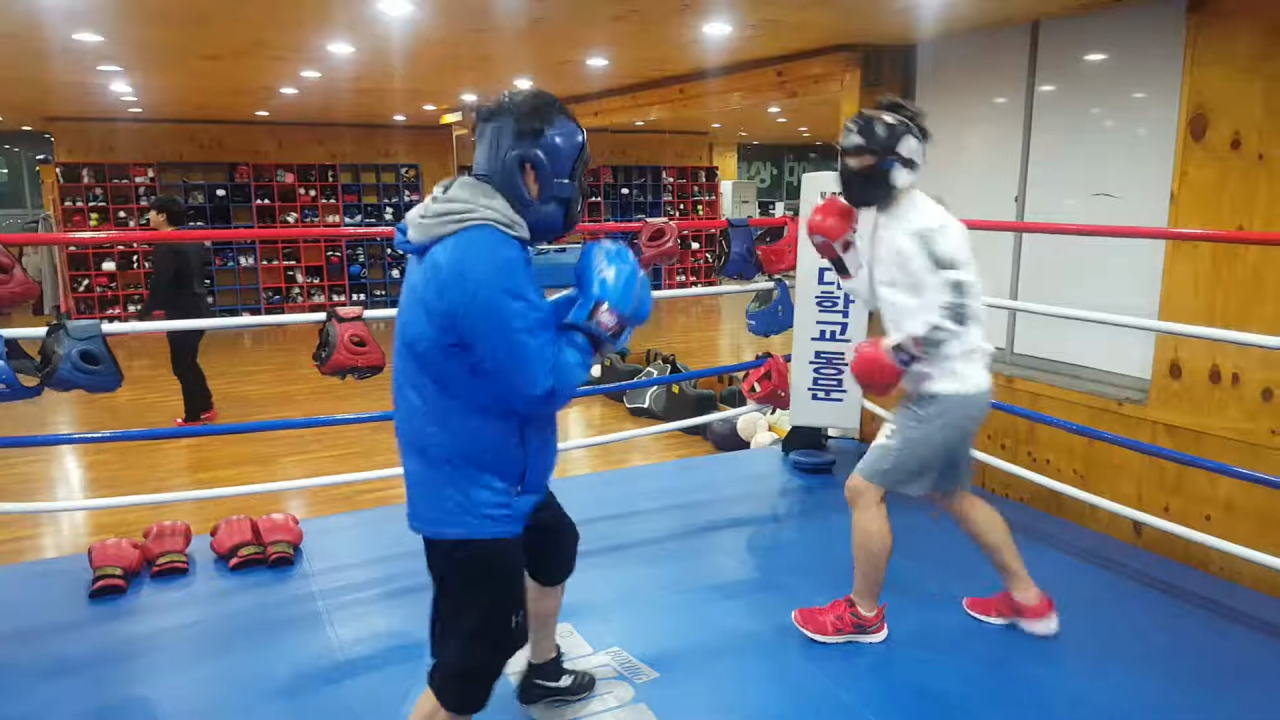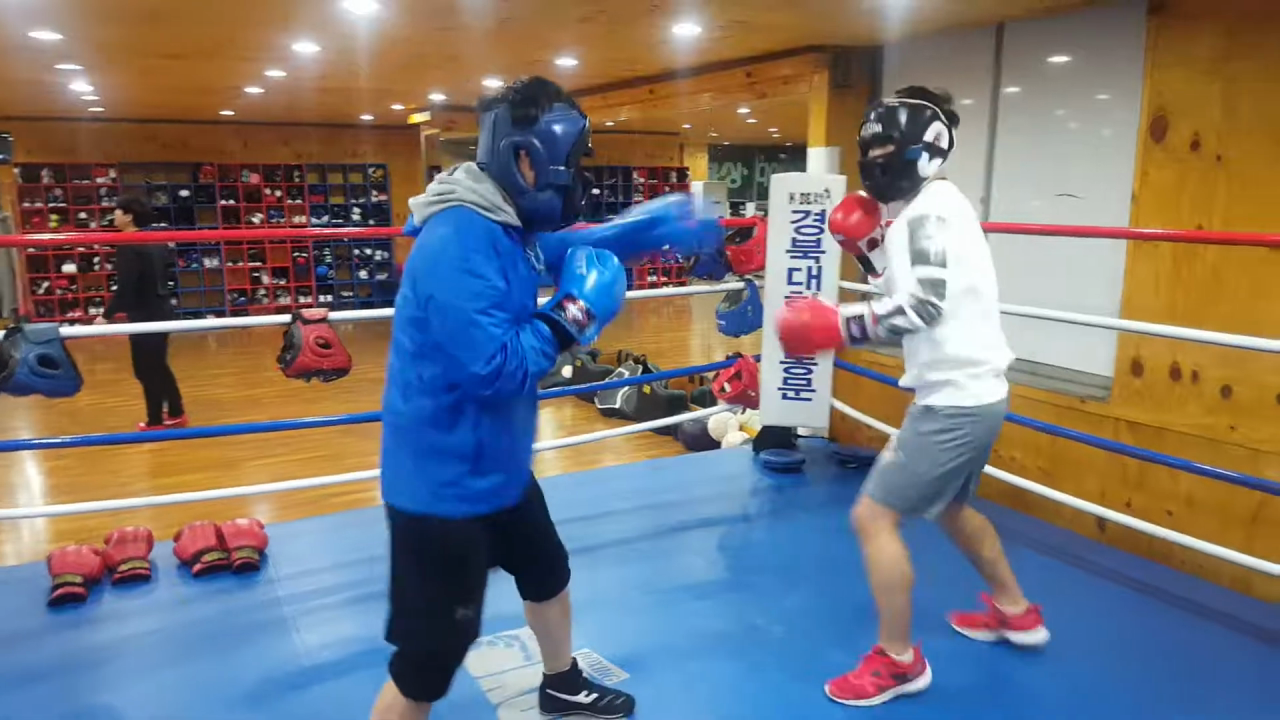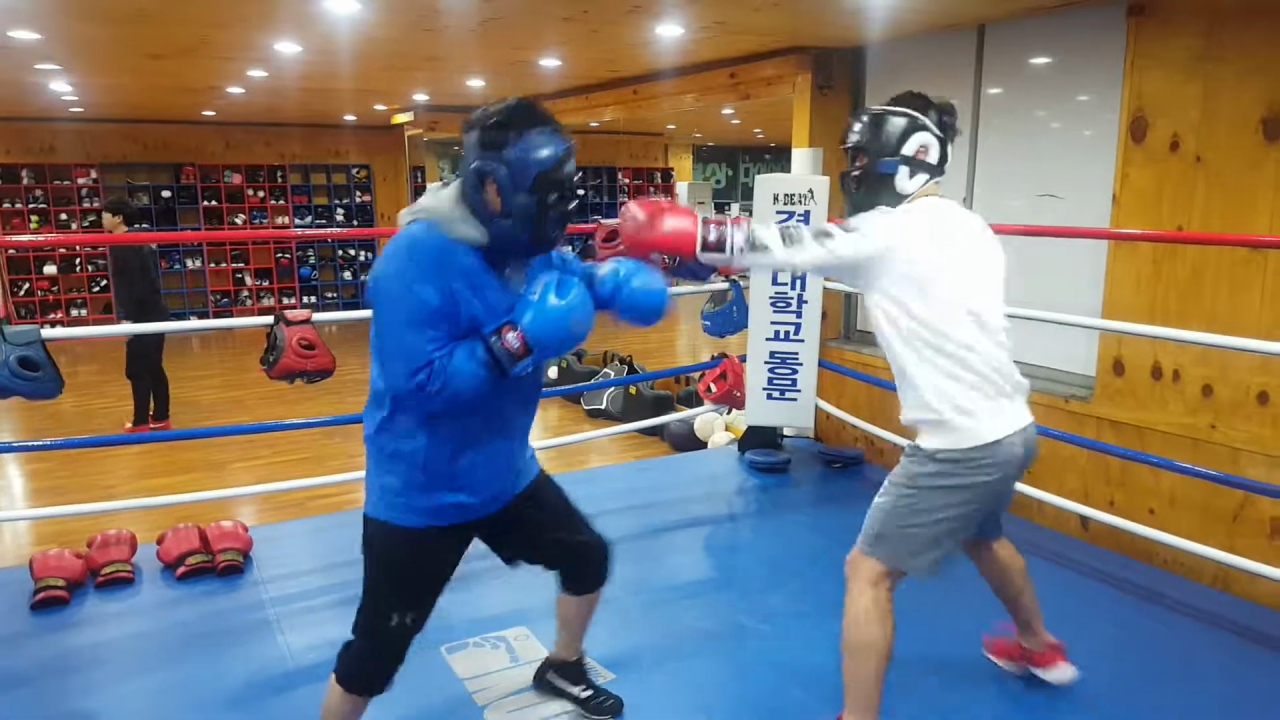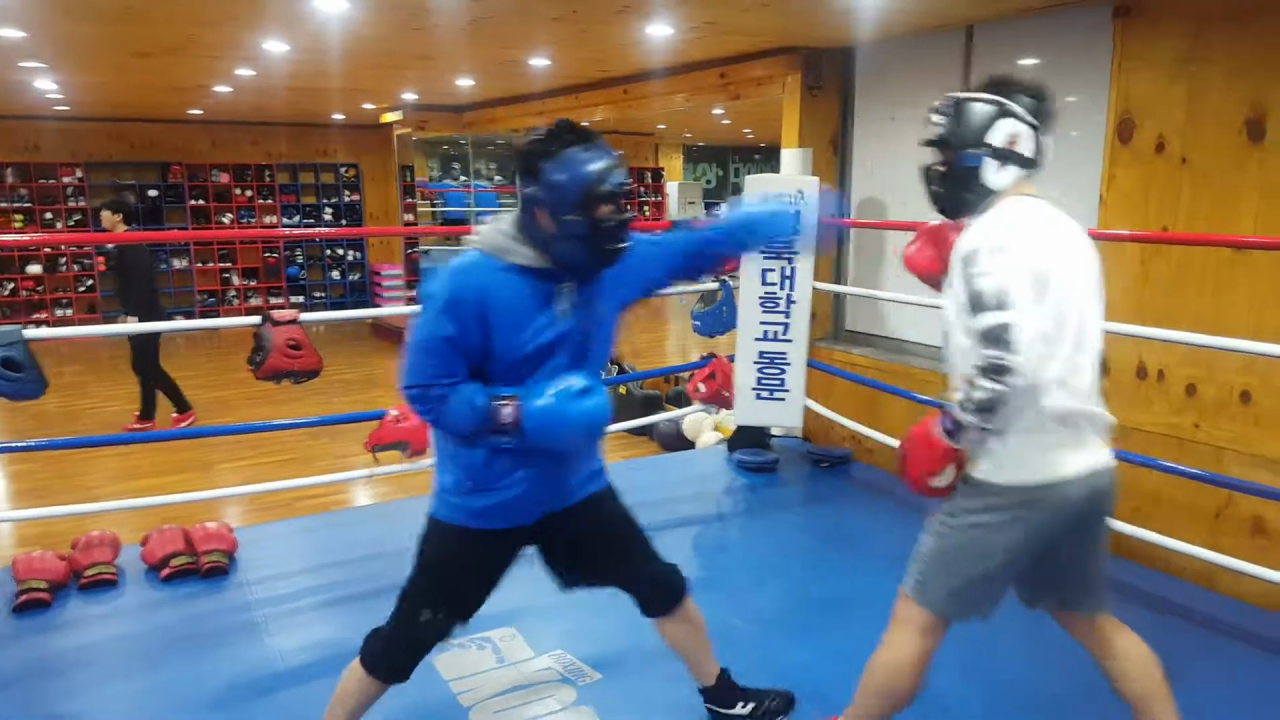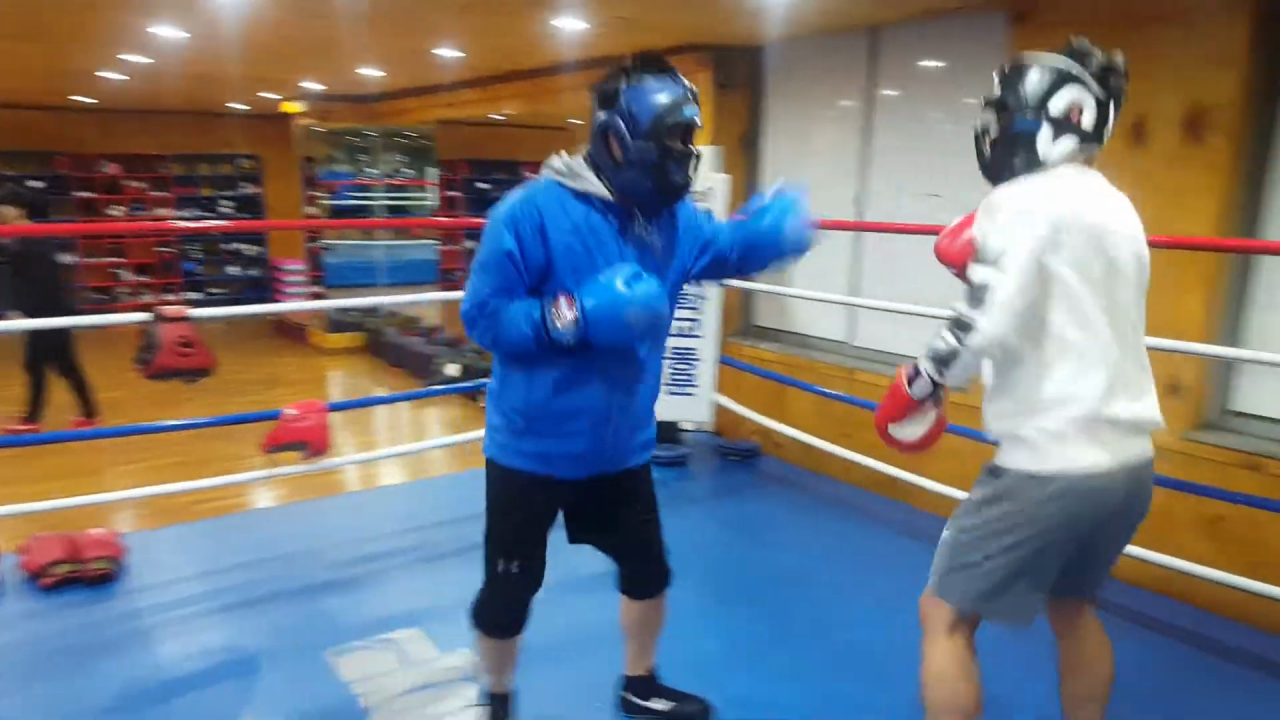
dt=0.3s
person 1, frame 1
left shoulder: (467, 238)
right shoulder: (488, 258)
right elbow: (534, 388)
left wrist: (568, 308)
right wrist: (602, 319)
left hip: (482, 475)
right hip: (476, 494)
left knee: (555, 545)
right knee: (475, 660)
person 1, frame 2
left shoulder: (520, 223)
right shoulder: (459, 238)
left elbow: (582, 244)
right elbow: (484, 368)
left wrist: (656, 221)
right wrist: (570, 315)
left hip: (496, 460)
right hip: (440, 477)
left knee: (547, 571)
right knee: (435, 648)
person 1, frame 3
left shoulder: (526, 246)
right shoulder: (416, 257)
left elbow: (581, 282)
right elbow: (422, 383)
left wrist: (627, 278)
right wrist: (518, 342)
left hip: (504, 469)
right hip: (417, 490)
left knee: (587, 558)
right knee: (378, 651)
left ankle: (562, 668)
person 1, frame 4
left shoulder: (612, 257)
right shoulder: (470, 285)
left elbow: (696, 244)
right elbow: (427, 391)
left wrist: (767, 220)
right wrist: (514, 414)
left hip: (572, 483)
right hip: (480, 501)
left knee: (660, 587)
right knee: (410, 636)
person 1, frame 5
left shoulder: (675, 216)
right shoulder: (534, 210)
left elbow: (736, 249)
right elbow: (483, 316)
left wrist: (779, 224)
right wrist: (575, 314)
left hip: (622, 444)
right hip: (532, 447)
left knee: (646, 572)
right knee: (506, 595)
person 2, frame 1
left shoulder: (926, 224)
right shoulder: (884, 222)
left elbow: (959, 309)
right elbow: (870, 288)
left wrist: (901, 352)
right wrist: (837, 244)
left hip: (947, 388)
right hip: (947, 386)
left knee: (864, 489)
right knee: (953, 493)
left ankle: (863, 612)
right ankle: (1029, 601)
person 2, frame 2
left shoulder: (930, 211)
right shoulder: (932, 209)
left elbow: (921, 307)
right elbow: (903, 286)
left wrist: (840, 324)
right wrist: (867, 241)
left hip: (956, 398)
right hip: (975, 395)
left knee: (875, 517)
right knee: (948, 506)
left ankle: (900, 658)
right ankle: (1014, 614)
person 2, frame 3
left shoulder: (885, 232)
right shoulder: (971, 228)
left elbow: (788, 248)
left wrist: (679, 231)
left hip: (958, 441)
right hip: (1012, 430)
left knee: (869, 573)
right knee: (981, 537)
right ankle: (1039, 646)
person 2, frame 4
left shoulder: (986, 239)
right shoulder: (1067, 231)
left elbow: (1000, 361)
left wrist: (948, 431)
right wrist: (951, 283)
left hip: (1014, 478)
right hip: (1082, 469)
left knee: (917, 616)
right knee: (1085, 615)
person 2, frame 5
left shoulder: (1022, 202)
right shoulder: (1116, 210)
left elbow: (984, 326)
left wrist: (914, 387)
right wrist: (984, 261)
left hip: (1047, 465)
right hip: (1127, 461)
left knee: (945, 616)
right knee: (1070, 604)
person 3, frame 1
left shoulder: (165, 247)
right shoulder: (192, 242)
left elbow: (158, 287)
left wrist: (141, 317)
left hip: (182, 315)
right hip: (197, 309)
left knee: (183, 366)
right knee: (189, 362)
left ankle: (193, 418)
right ankle: (206, 407)
person 3, frame 2
left shoulder: (129, 247)
right shoulder: (156, 243)
left elbow: (124, 288)
left wrist: (106, 315)
left hip: (145, 317)
right hip: (161, 311)
left knee: (146, 371)
right knee: (159, 366)
left ankle: (155, 423)
right ankle: (177, 414)
person 3, frame 3
left shoulder: (123, 246)
right shoulder: (140, 243)
left elbow: (132, 286)
left wrist: (128, 317)
left hip: (144, 317)
right hip: (154, 313)
left knee: (137, 370)
right knee: (153, 368)
left ankle: (141, 423)
right ankle: (160, 417)
person 3, frame 4
left shoulder: (129, 243)
right shoulder: (126, 243)
left elbow: (141, 281)
left wrist: (134, 314)
right wrist: (131, 313)
left hip: (144, 315)
right hip: (139, 315)
left knee: (148, 367)
right knee: (143, 367)
left ankle: (184, 410)
right ankle: (146, 417)
person 3, frame 5
left shoulder: (31, 241)
right shoulder: (21, 241)
left elbow: (42, 281)
left wrist: (24, 312)
right wrist: (23, 311)
left hip: (47, 313)
right hip: (39, 313)
left knee: (65, 364)
right knee: (35, 364)
left ankle: (89, 413)
right ankle: (32, 418)
